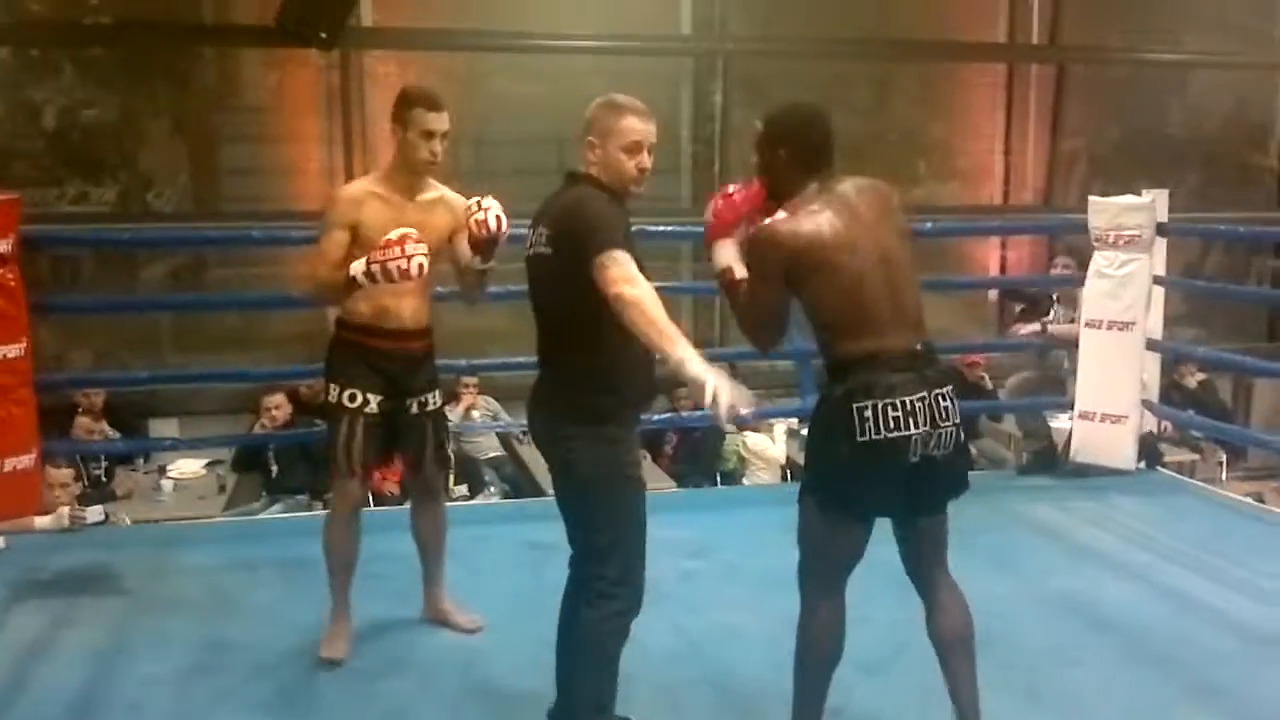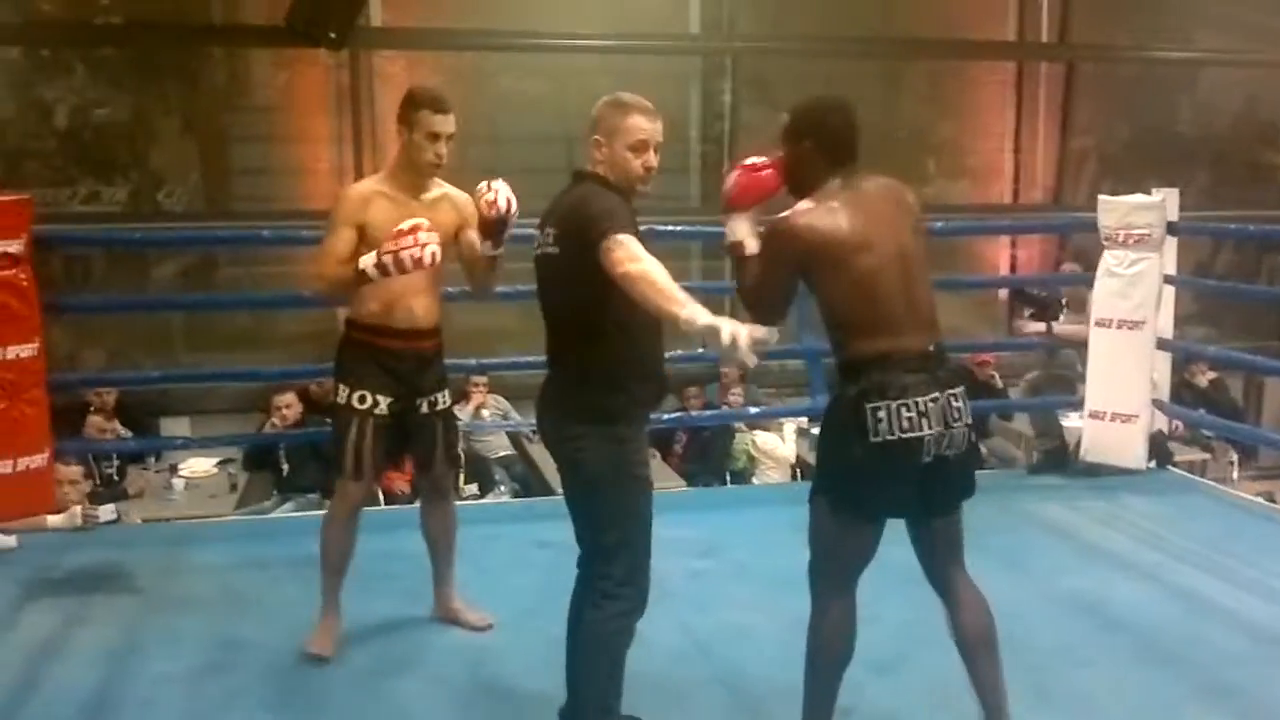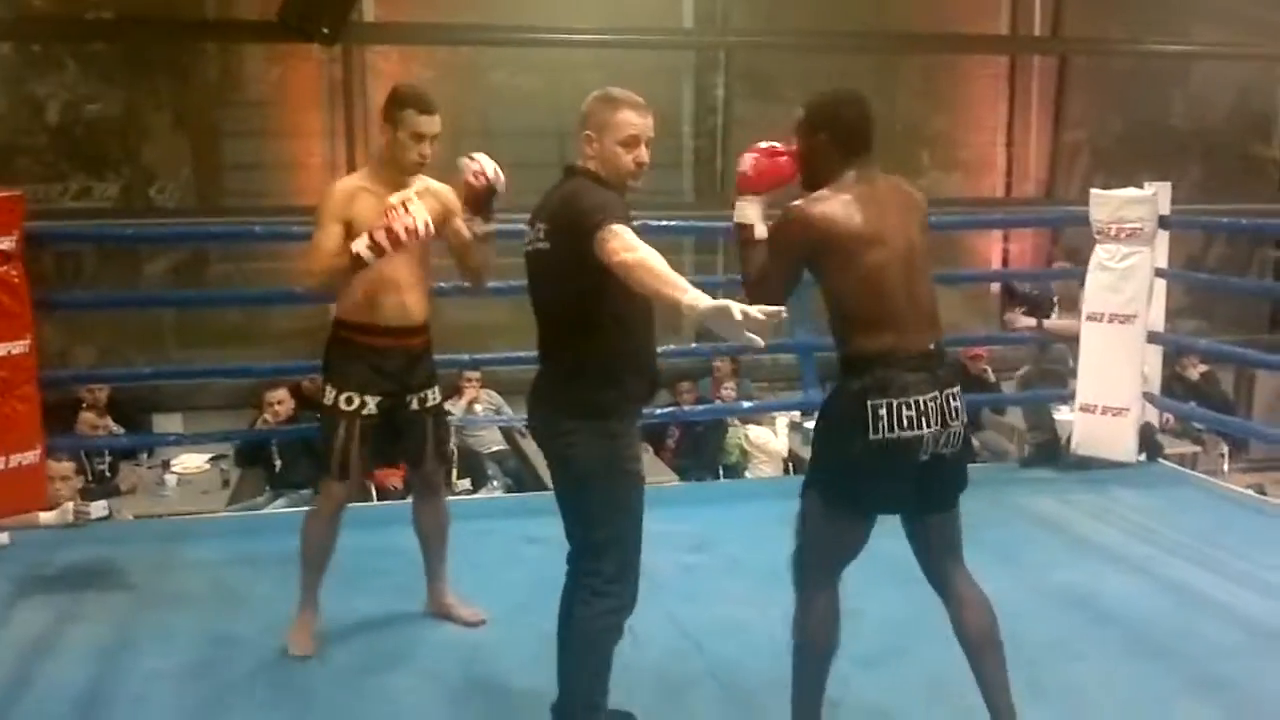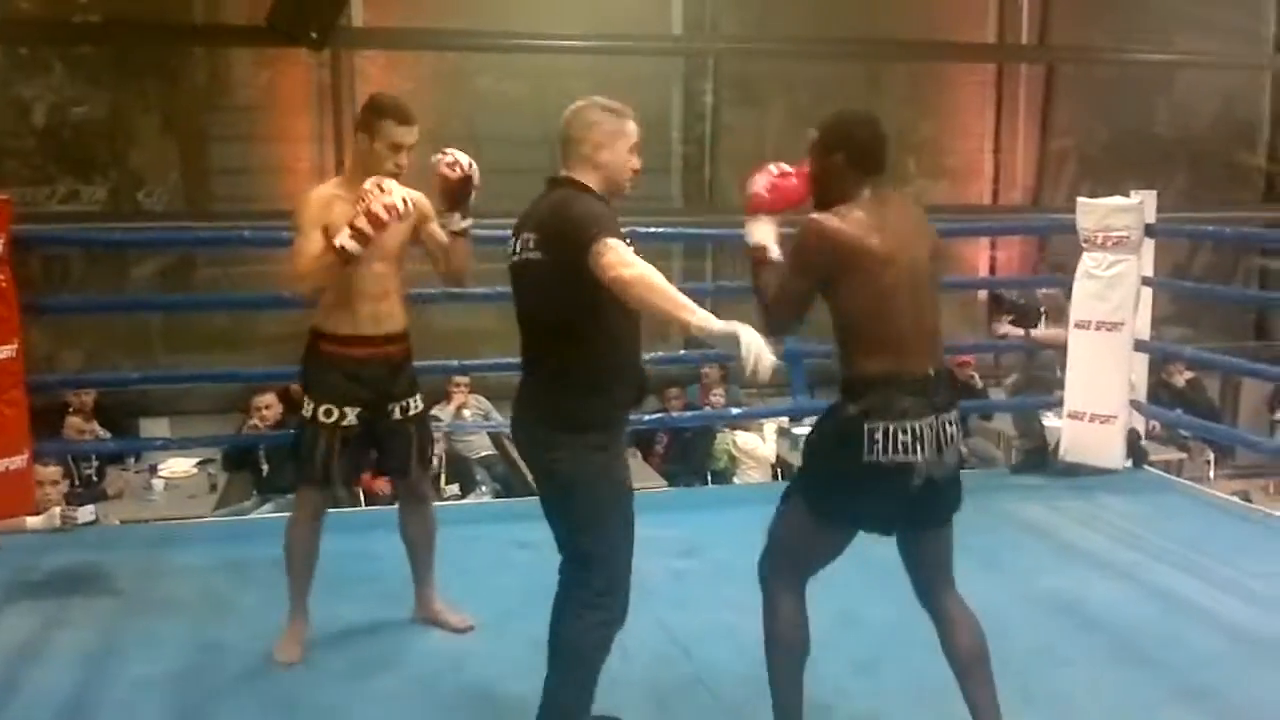
dt=0.1s
person 1, frame 1
left shoulder: (566, 207)
right shoulder: (591, 210)
right elbow: (625, 289)
right wrist: (693, 364)
left hip: (571, 413)
right hip: (593, 422)
left knee: (593, 569)
right knee: (614, 583)
person 1, frame 2
left shoulder: (572, 206)
right shoulder: (596, 207)
right elbow: (630, 267)
right wrist: (710, 321)
left hip: (582, 413)
right hip: (600, 421)
left knee: (601, 569)
right knee: (619, 582)
person 1, frame 3
left shoulder: (563, 202)
right shoulder: (587, 200)
right elbow: (626, 254)
right wrist: (712, 305)
left hip: (572, 409)
right hip: (592, 417)
left knee: (592, 565)
right knee: (610, 577)
person 1, frame 4
left shoulder: (547, 213)
right shoulder: (578, 212)
right elbow: (621, 269)
right wrist: (711, 324)
left hip: (555, 420)
right hip: (579, 430)
left knee: (583, 575)
right knee: (599, 591)
person 2, frame 1
left shoulder: (778, 234)
right shoulder: (880, 195)
left elbow: (762, 334)
left wrist: (727, 251)
left hip: (864, 409)
right hip: (931, 396)
left knee: (821, 586)
right knee: (933, 577)
person 2, frame 2
left shoulder: (797, 228)
right shoulder: (898, 196)
left elbow: (763, 310)
left wrist: (740, 224)
left hip: (877, 408)
right hip: (943, 396)
left knee: (831, 584)
right knee: (951, 575)
person 2, frame 3
left shoulder: (810, 215)
right shoulder: (905, 194)
left elbow: (763, 292)
left wrist: (749, 207)
left hip: (874, 404)
right hip: (939, 396)
left knee: (816, 576)
right knee: (949, 572)
person 2, frame 4
left shoulder: (827, 231)
right shoulder: (917, 220)
left elbow: (778, 316)
left wrist: (761, 227)
left hip: (872, 425)
right hip: (934, 419)
left knee: (780, 574)
right knee: (939, 591)
person 3, frame 1
left shoulder: (453, 206)
right shoulder: (353, 199)
left elbow: (471, 292)
right elbow: (319, 282)
left wrist: (483, 252)
right wrist: (367, 270)
left hip: (417, 354)
right hip: (358, 354)
left knee: (429, 483)
right knee: (349, 490)
left ankle: (435, 597)
right ankle: (339, 613)
person 3, frame 2
left shoulder: (457, 203)
right shoulder: (360, 198)
left elbow: (481, 286)
right elbow: (325, 279)
left wrist: (492, 240)
right wrist: (378, 263)
left hip: (426, 354)
right hip: (368, 353)
left knee: (440, 482)
right knee: (352, 490)
left ankle: (445, 596)
right ankle: (328, 611)
person 3, frame 3
left shoulder: (440, 196)
right shoulder: (346, 194)
left elbow: (476, 274)
right elbow: (316, 277)
left wrist: (481, 214)
right wrist: (371, 242)
left hip: (416, 351)
right hip: (357, 352)
left knee: (432, 478)
right knee: (336, 487)
left ankle: (437, 591)
right ankle: (307, 609)
person 3, frame 4
left shoulder: (414, 203)
right shoulder: (321, 202)
left elbow: (456, 275)
right elbow: (306, 282)
left wrist: (457, 211)
right wrist: (357, 231)
left hip: (395, 360)
right hip: (335, 362)
left knee: (417, 485)
right knee: (314, 495)
left ankle: (425, 598)
right ankle: (297, 617)
person 4, frame 1
right shoulder: (1047, 304)
right elbow: (1036, 358)
left wrist: (1041, 327)
right wrist: (1025, 317)
right hip: (1056, 374)
right knee: (1016, 387)
right ankle: (1042, 452)
person 4, frame 2
right shoulder: (1056, 309)
left elbow: (1090, 334)
right elbow: (1045, 361)
left wrist: (1044, 327)
right wrist: (1034, 323)
right knee: (1031, 385)
right ankle: (1053, 451)
person 4, frame 3
right shoulder: (1047, 306)
left elbow: (1080, 329)
right elbow: (1038, 356)
left wrist: (1035, 323)
right wrist: (1026, 323)
right knee: (1025, 379)
right ankle: (1045, 445)
person 4, frame 4
right shoulder: (1035, 317)
left elbow: (1069, 338)
right elbow: (1024, 367)
left wrist: (1022, 332)
right wrist: (1014, 330)
right knee: (1014, 386)
right ankle: (1034, 452)
